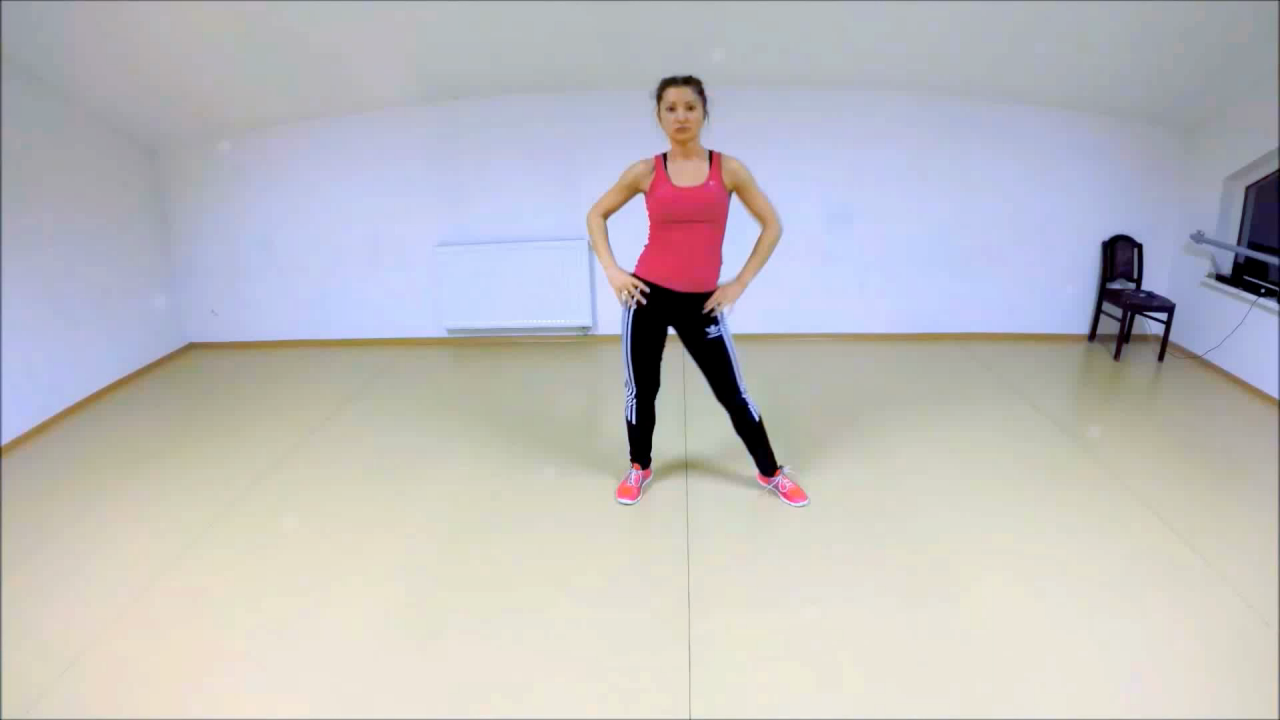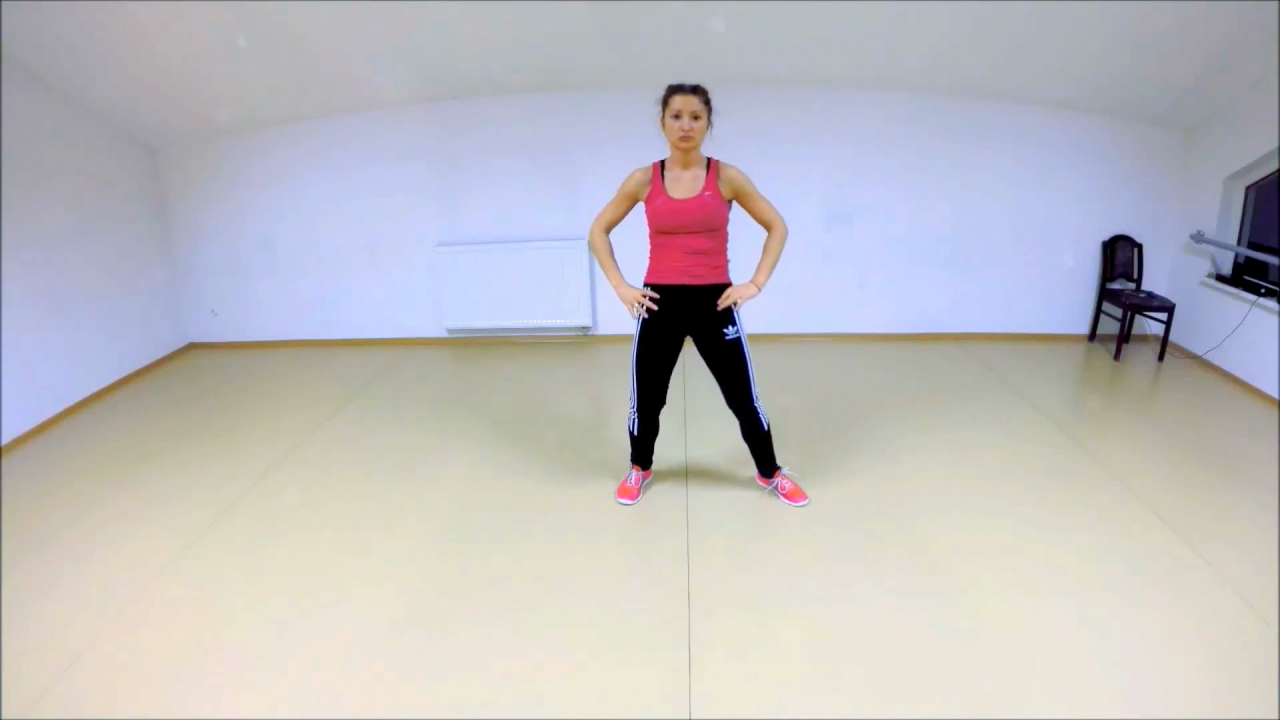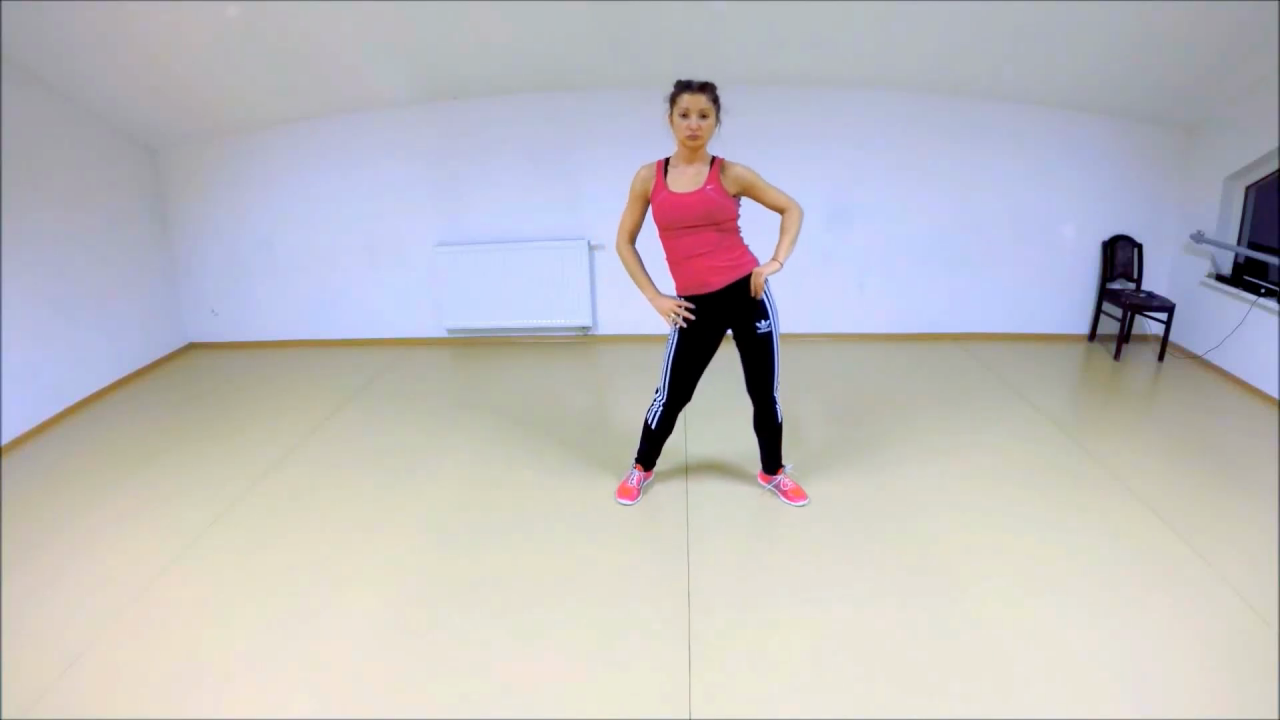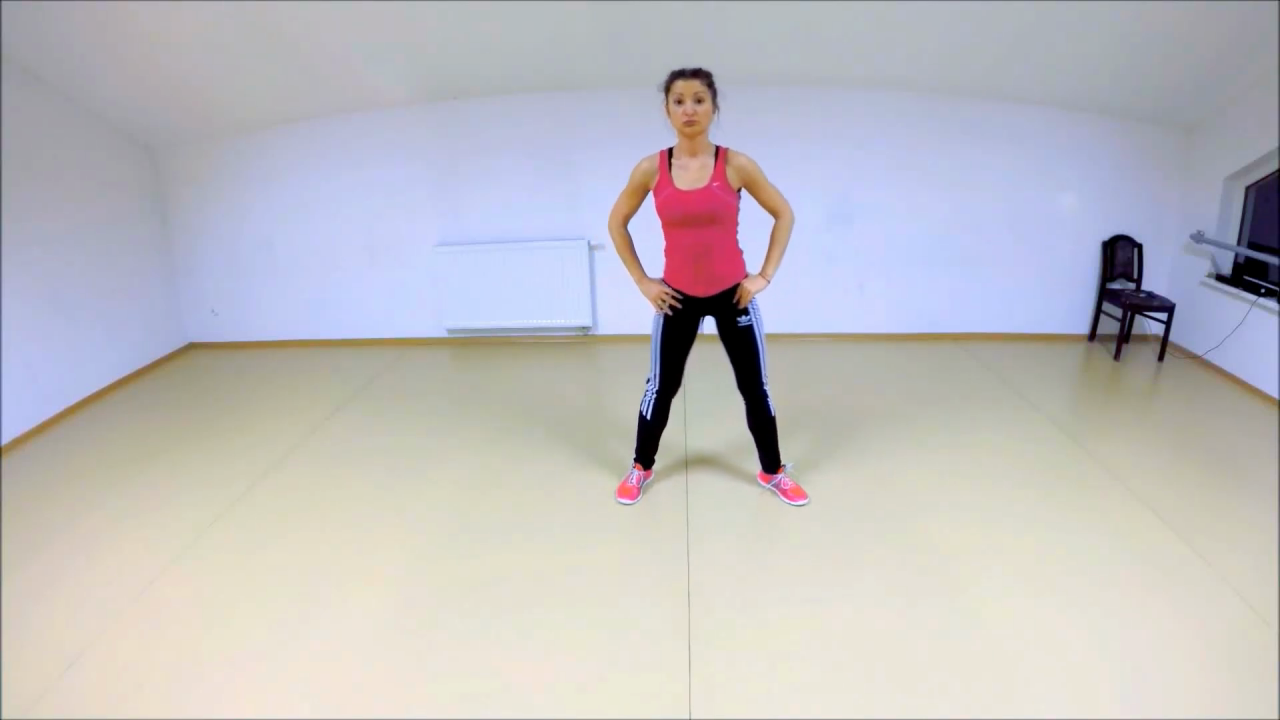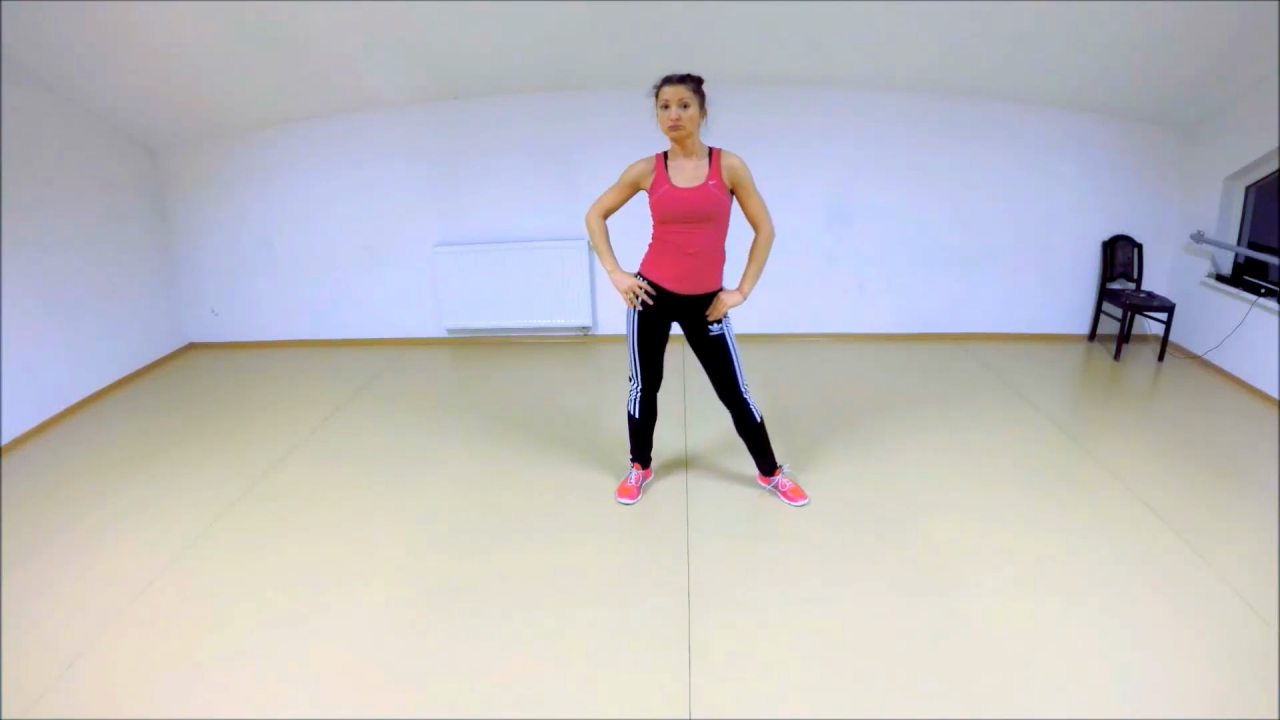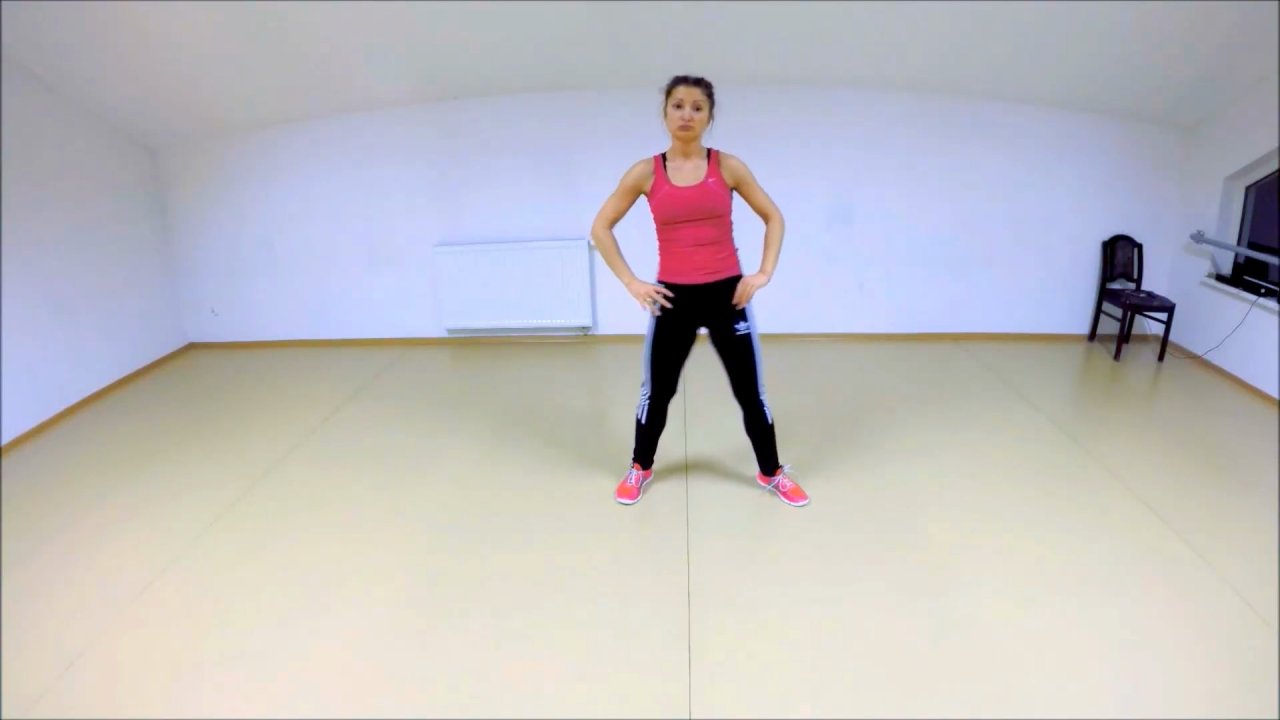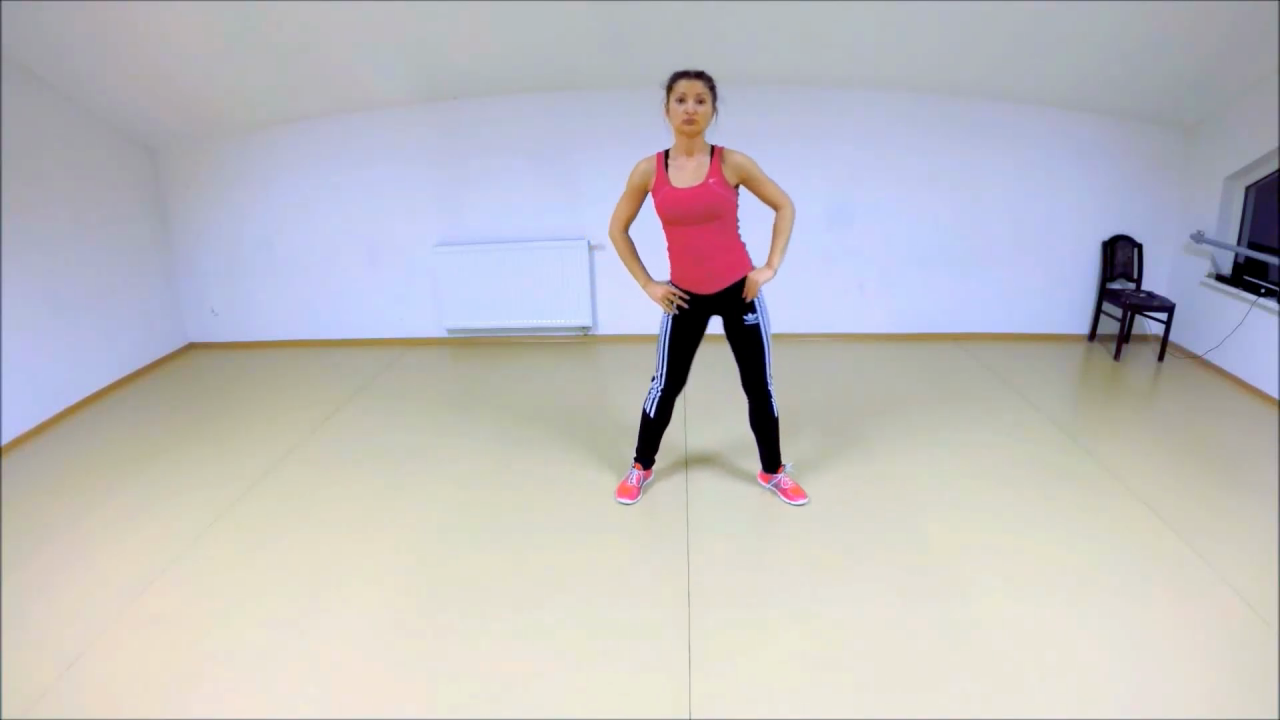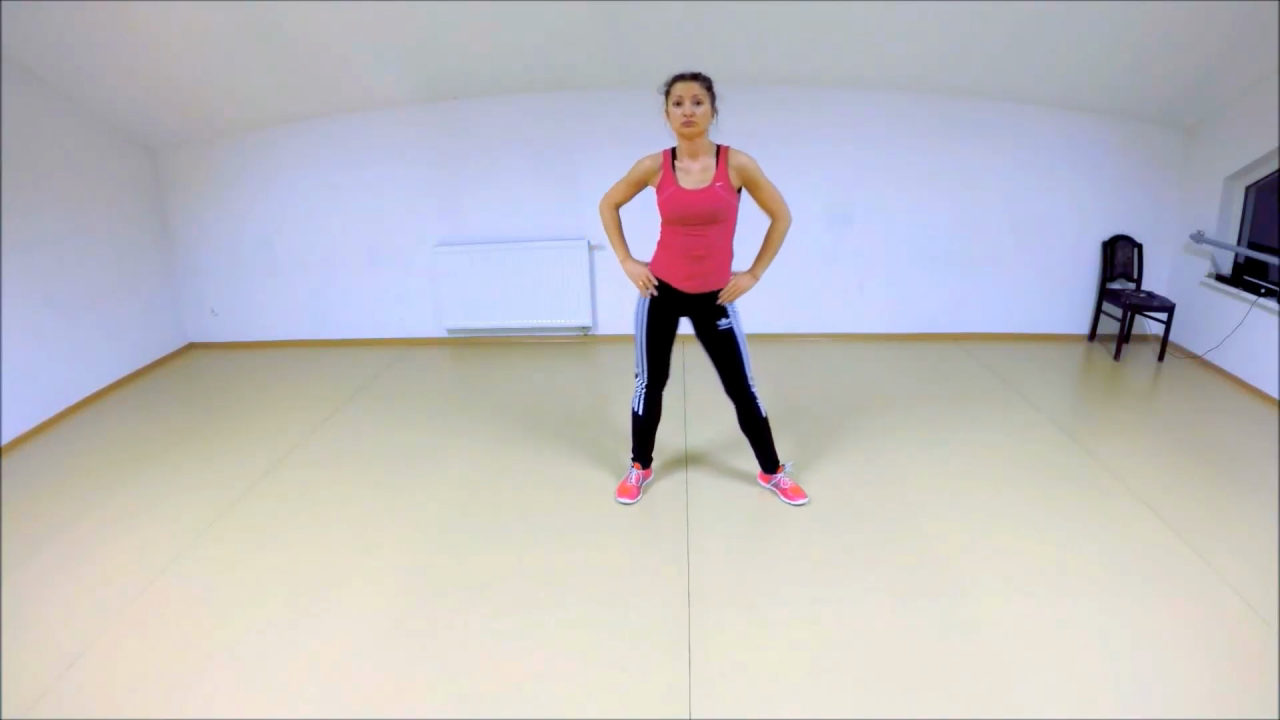
dt=0.5s
person 1, frame 1
left shoulder: (729, 168)
right shoulder: (645, 171)
left elbow: (772, 225)
right elbow: (597, 215)
left wrist: (740, 283)
right wrist: (611, 269)
left hip: (701, 302)
right hip: (647, 294)
left knee: (732, 393)
right knee: (641, 389)
left ankle: (770, 472)
right ankle: (639, 466)
person 1, frame 2
left shoulder: (726, 176)
right shoulder: (643, 180)
left elbow: (777, 226)
right elbow: (599, 230)
left wrist: (755, 284)
right wrist: (620, 286)
left hip: (714, 302)
right hip: (660, 304)
left knee: (744, 401)
right knee: (646, 402)
left ankle: (770, 473)
right ankle: (639, 468)
person 1, frame 3
left shoulder: (731, 174)
right shoulder: (649, 177)
left elbow: (791, 209)
right elbow: (624, 240)
left wrist: (777, 261)
right wrist: (655, 296)
left hip: (746, 293)
right hip: (695, 305)
left knee: (764, 392)
right knee: (672, 395)
left ankle: (773, 471)
right ankle: (642, 467)
person 1, frame 4
left shoulder: (737, 165)
right shoulder: (650, 169)
left elbow: (783, 214)
right elbow: (617, 223)
left wrist: (765, 276)
right wrist: (642, 281)
left hip: (732, 293)
right hip: (677, 297)
left knee: (754, 386)
right knee: (661, 386)
left ankle: (772, 471)
right ankle: (641, 467)
person 1, frame 5
left shoulder: (728, 165)
right shoulder: (645, 170)
left elbow: (764, 228)
right elbow: (595, 216)
left wrist: (742, 287)
right wrist: (614, 272)
left hip: (705, 300)
right hip: (652, 294)
left knee: (733, 391)
right knee: (644, 385)
left ankle: (770, 472)
right ankle: (639, 467)
person 1, frame 6
left shoulder: (728, 166)
right shoulder: (645, 172)
left elbow: (773, 216)
right elbow: (601, 227)
left wrist: (765, 272)
right wrist: (632, 282)
left hip: (726, 294)
right hip: (674, 298)
left knee: (751, 393)
right knee: (657, 392)
left ankle: (771, 472)
right ankle: (640, 467)
person 1, frame 7
left shoulder: (733, 163)
right shoulder: (648, 170)
left elbow: (784, 206)
right elbow: (618, 229)
left wrist: (771, 266)
right wrist: (648, 284)
left hip: (740, 291)
right hip: (685, 296)
left knee: (759, 386)
right knee: (666, 384)
left ankle: (772, 472)
right ankle: (641, 467)
person 1, frame 8
left shoulder: (737, 164)
right shoulder: (653, 167)
left elbow: (781, 215)
right elbow: (608, 205)
left wrist: (753, 274)
right wrist: (627, 262)
left hip: (715, 296)
right hip: (661, 291)
left knee: (741, 387)
right knee: (650, 382)
left ankle: (771, 471)
right ankle: (640, 466)
